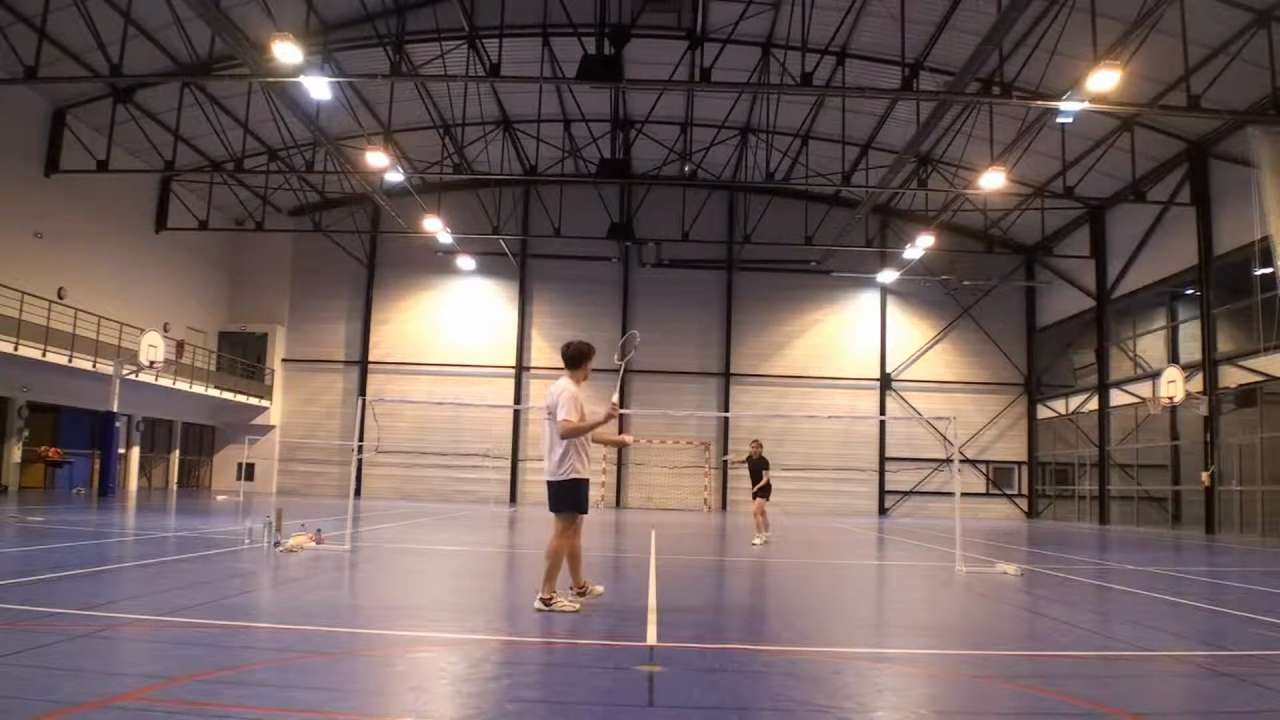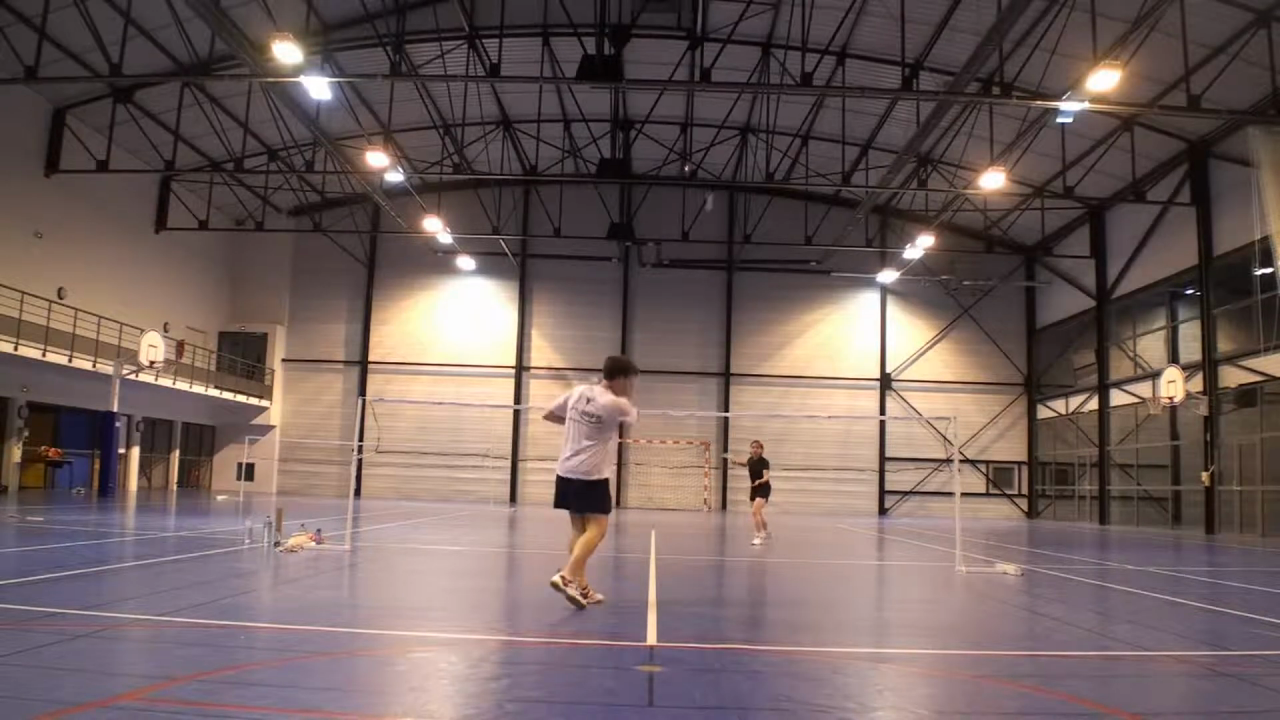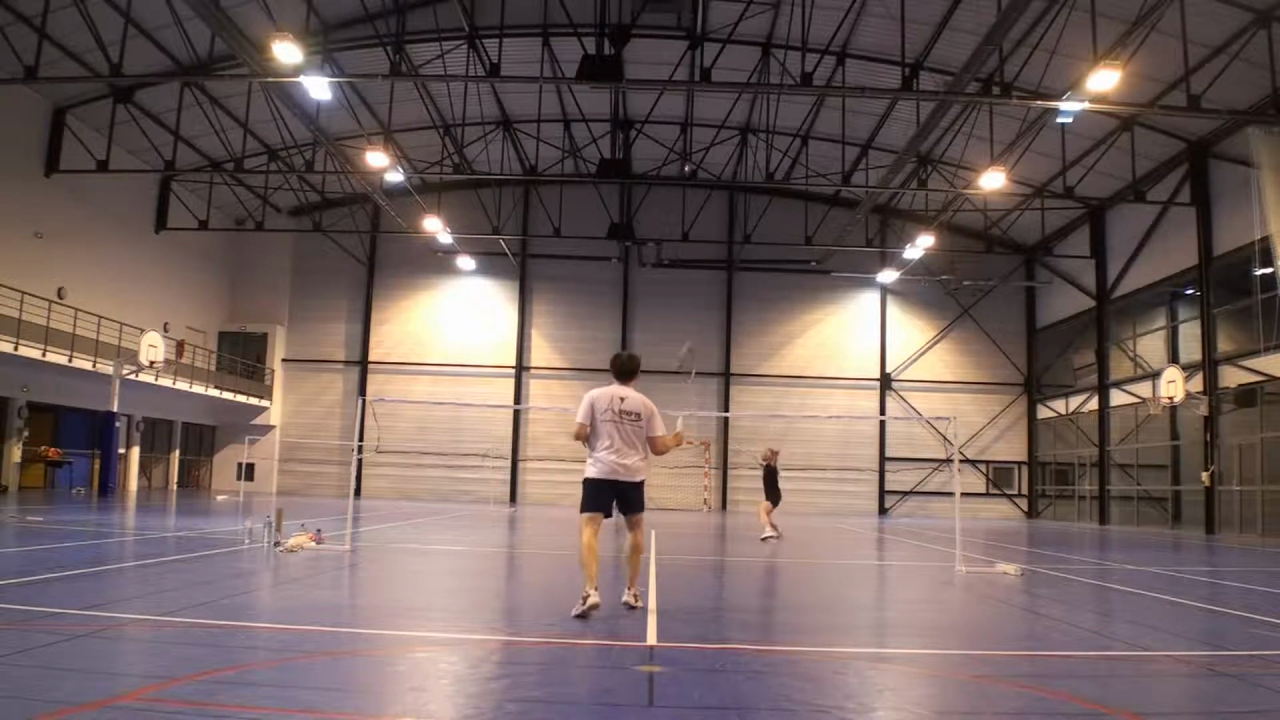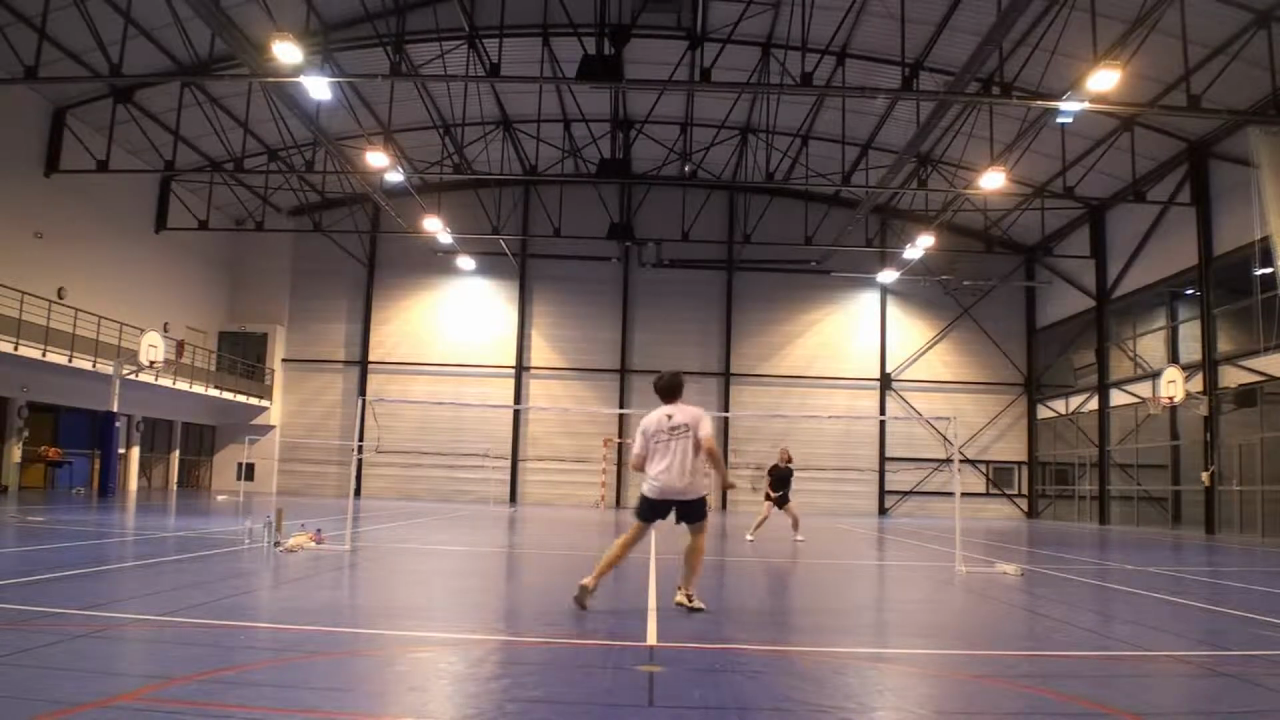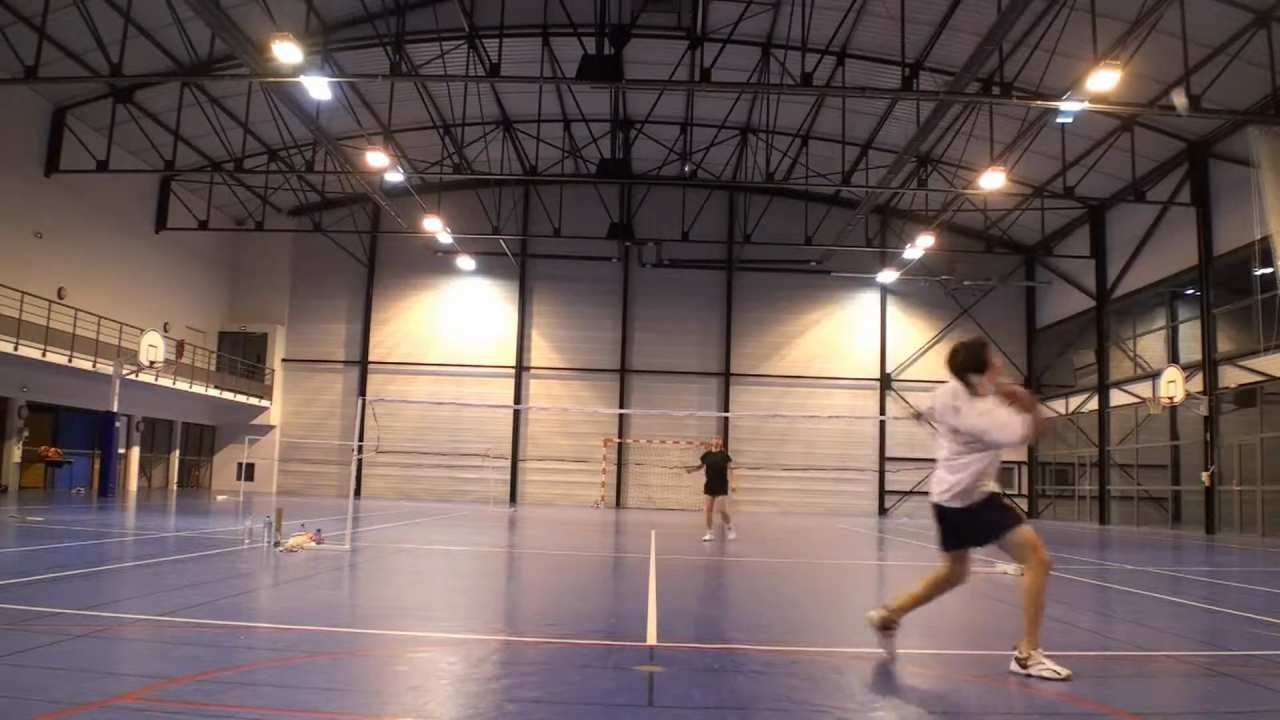
dt=1s
person 1, frame 1
left shoulder: (562, 388)
right shoulder: (568, 391)
right elbow: (565, 431)
left wrist: (611, 440)
right wrist: (601, 420)
left hip: (564, 472)
right hip: (569, 473)
left knee: (573, 529)
right knee: (563, 531)
left ankle: (579, 587)
right ankle: (546, 595)
person 1, frame 2
left shoulder: (577, 392)
right shoulder: (616, 405)
left elbow: (548, 415)
right elbow: (632, 414)
right wrist: (625, 397)
left hip: (566, 472)
right hip: (593, 475)
left knee: (580, 529)
right knee: (596, 529)
left ankle: (581, 588)
right ankle: (566, 576)
person 1, frame 3
left shoulder: (595, 396)
right shoulder: (646, 404)
left elbow: (579, 433)
right elbow: (658, 448)
left wrist: (590, 437)
right wrist: (674, 441)
left hip: (599, 473)
right hip: (632, 475)
left knee: (589, 531)
right knee: (635, 529)
left ankle: (591, 592)
right ankle: (631, 591)
person 1, frame 4
left shoulder: (648, 421)
right shoulder: (697, 414)
left elbow: (636, 464)
right elbow: (710, 447)
right wrist: (724, 477)
left hip: (656, 488)
right hip: (689, 489)
left knee: (631, 537)
right knee: (698, 534)
left ankle: (590, 582)
right ankle: (686, 593)
person 1, frame 5
left shoulder: (949, 393)
right shoulder: (985, 414)
left elbow: (928, 415)
right elbow: (1032, 433)
right wrist: (1027, 402)
left hip: (947, 498)
right hip: (974, 498)
left knee: (953, 573)
right knee: (1038, 561)
left ankle: (888, 616)
right ankle: (1027, 654)
